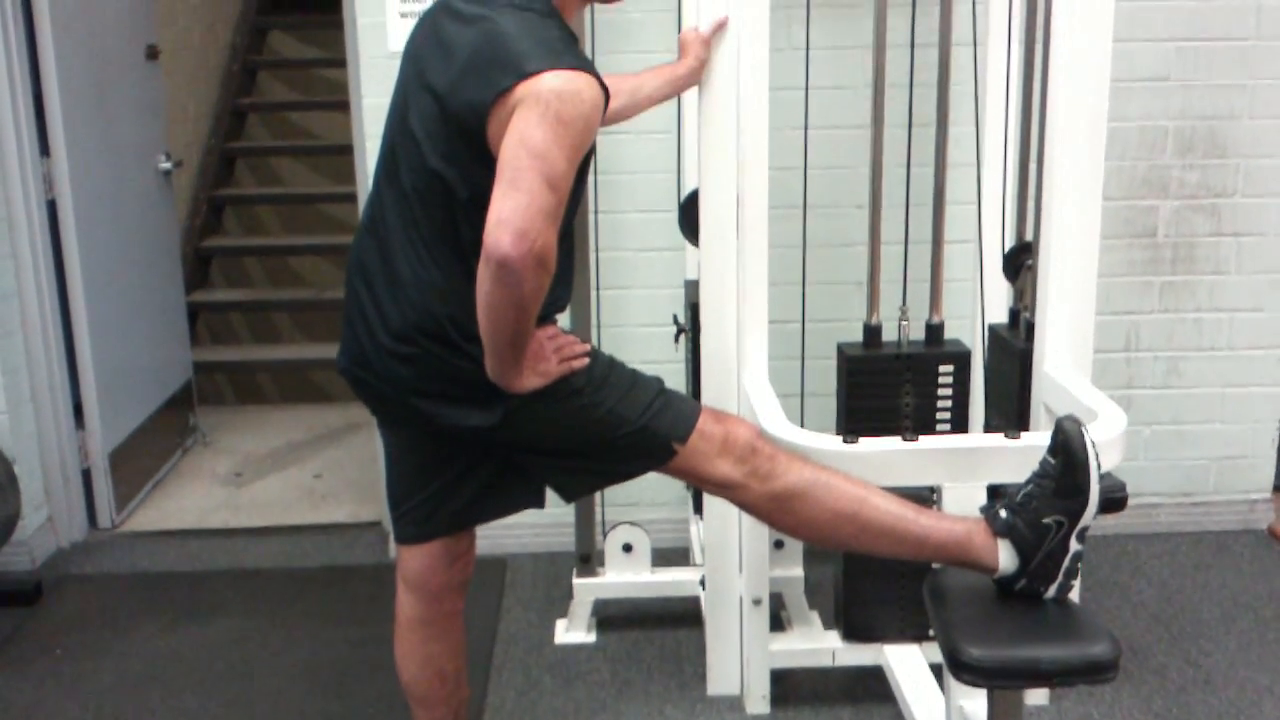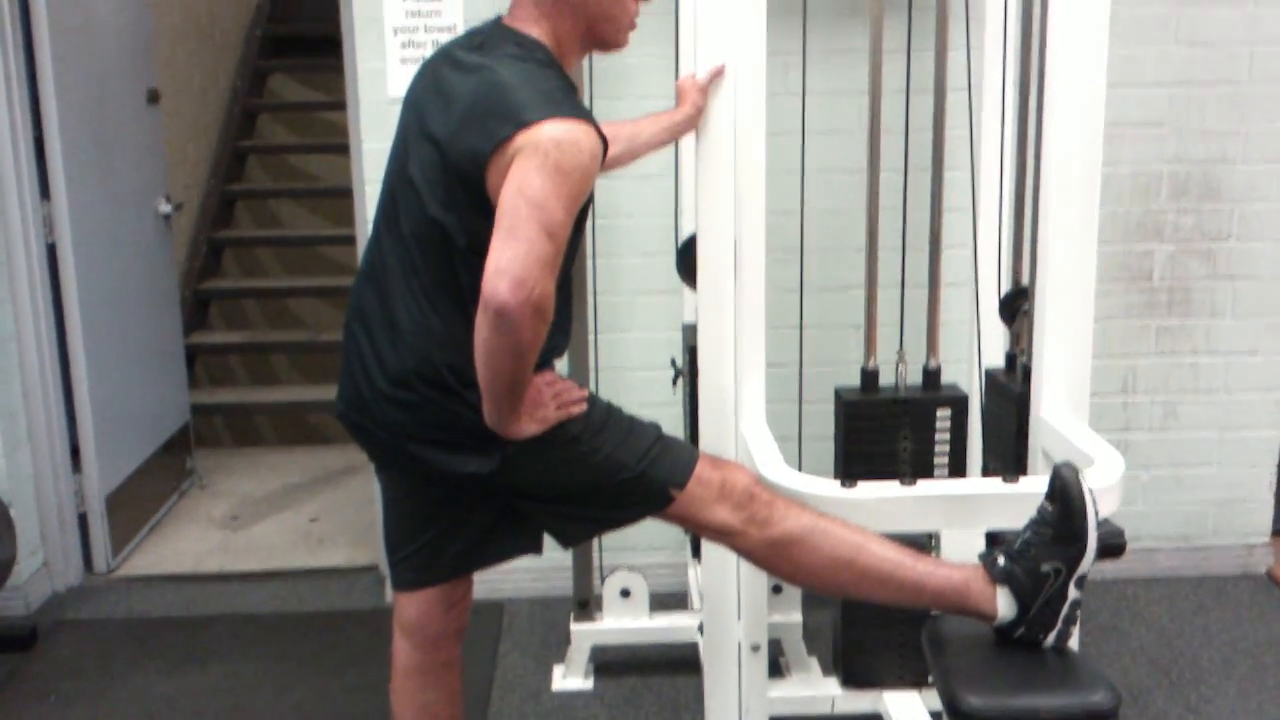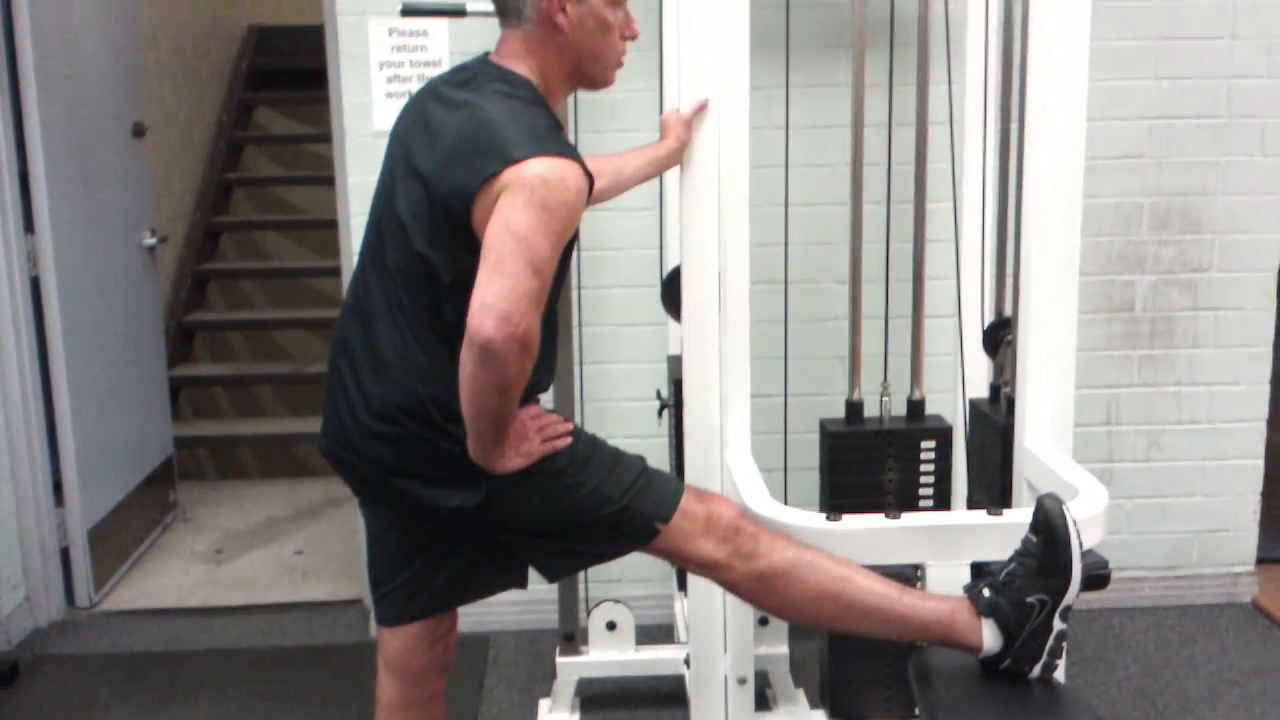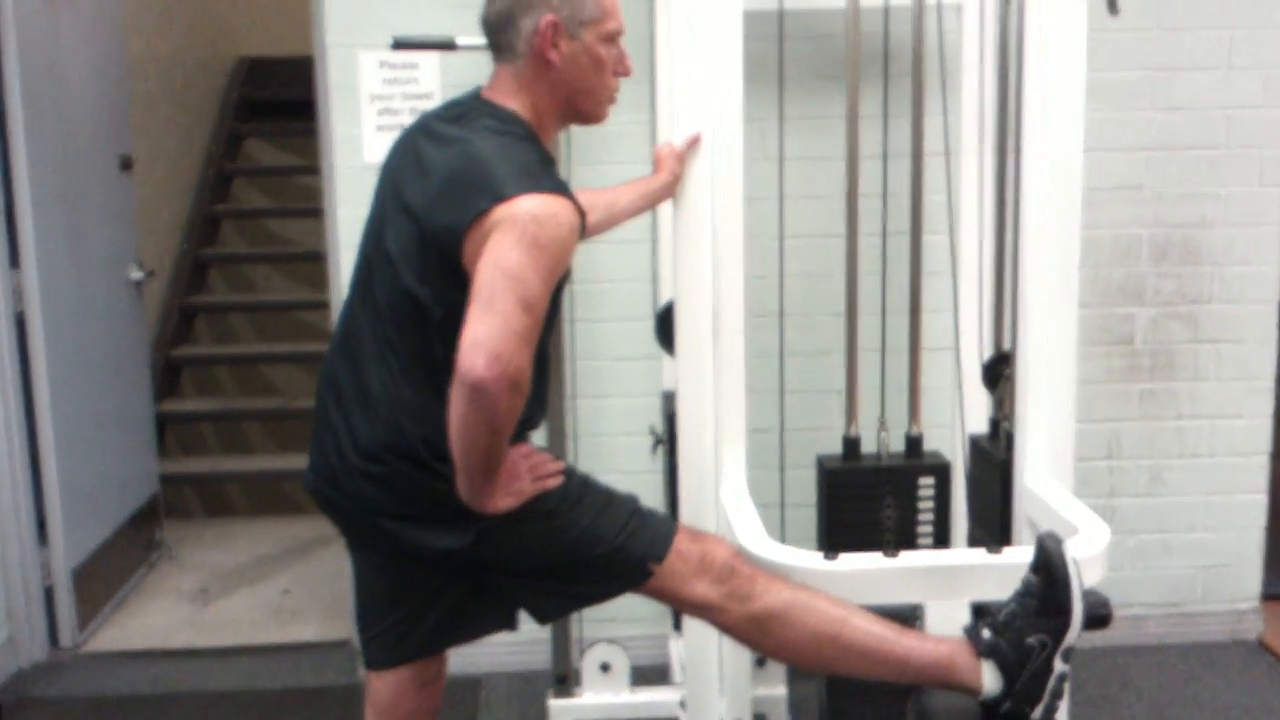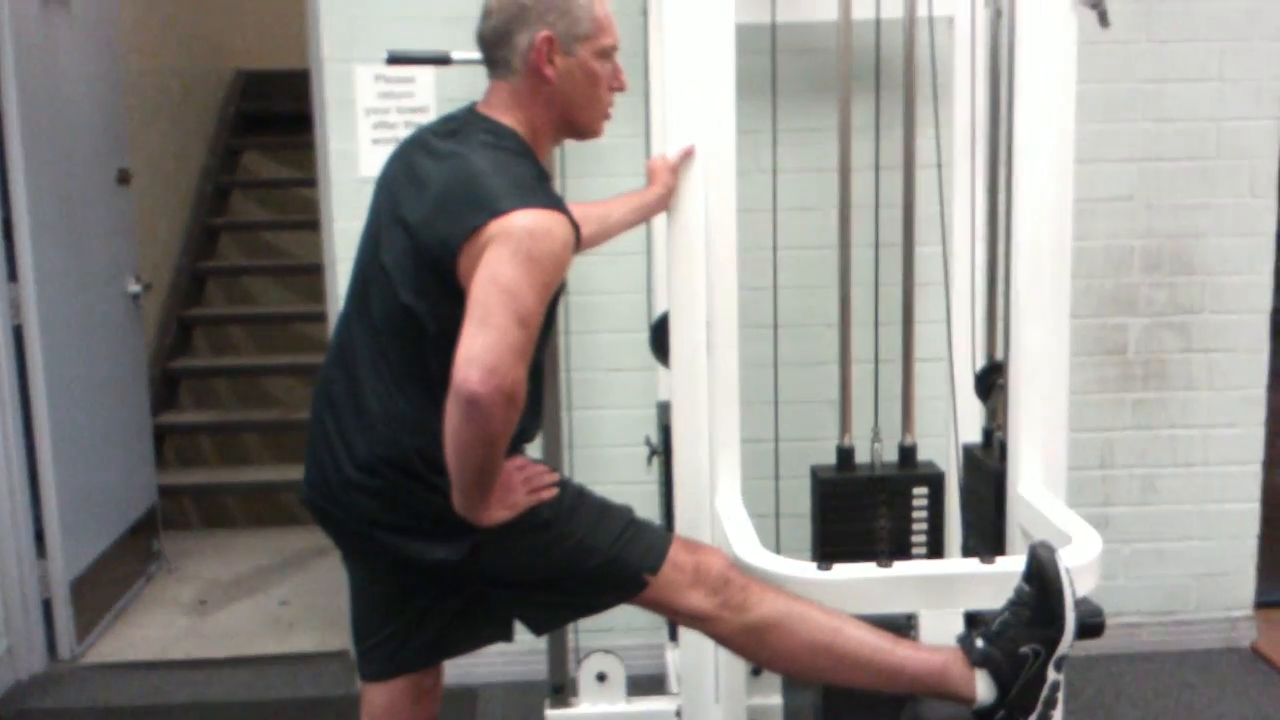
dt=0.3s
person 1, frame 1
right shoulder: (552, 80)
right elbow: (516, 247)
left wrist: (681, 72)
right wrist: (509, 365)
left hip: (394, 350)
right hip: (473, 360)
left knee: (430, 578)
right knee: (734, 454)
right ankle: (1004, 548)
person 1, frame 2
right shoulder: (551, 130)
right elbow: (514, 298)
left wrist: (677, 122)
right wrist: (505, 411)
left hip: (394, 396)
right hip: (471, 403)
left knee: (427, 626)
right knee: (731, 502)
right ankle: (1000, 596)
person 1, frame 3
left shoulder: (450, 96)
right shoulder: (537, 167)
right elbow: (499, 333)
left wrist: (662, 155)
right wrist: (491, 447)
left hip: (379, 435)
right hip: (456, 443)
right knee: (717, 535)
right ankle: (985, 626)
person 1, frame 4
left shoulder: (440, 132)
right shoulder: (527, 201)
right elbow: (489, 372)
left wrist: (654, 188)
right wrist: (479, 487)
left hip: (365, 472)
right hip: (442, 480)
right knee: (712, 577)
person 1, frame 5
left shoulder: (436, 145)
right shoulder: (522, 215)
right elbow: (485, 385)
left wrist: (649, 202)
right wrist: (474, 501)
left hip: (361, 484)
right hip: (439, 492)
right knee: (706, 586)
